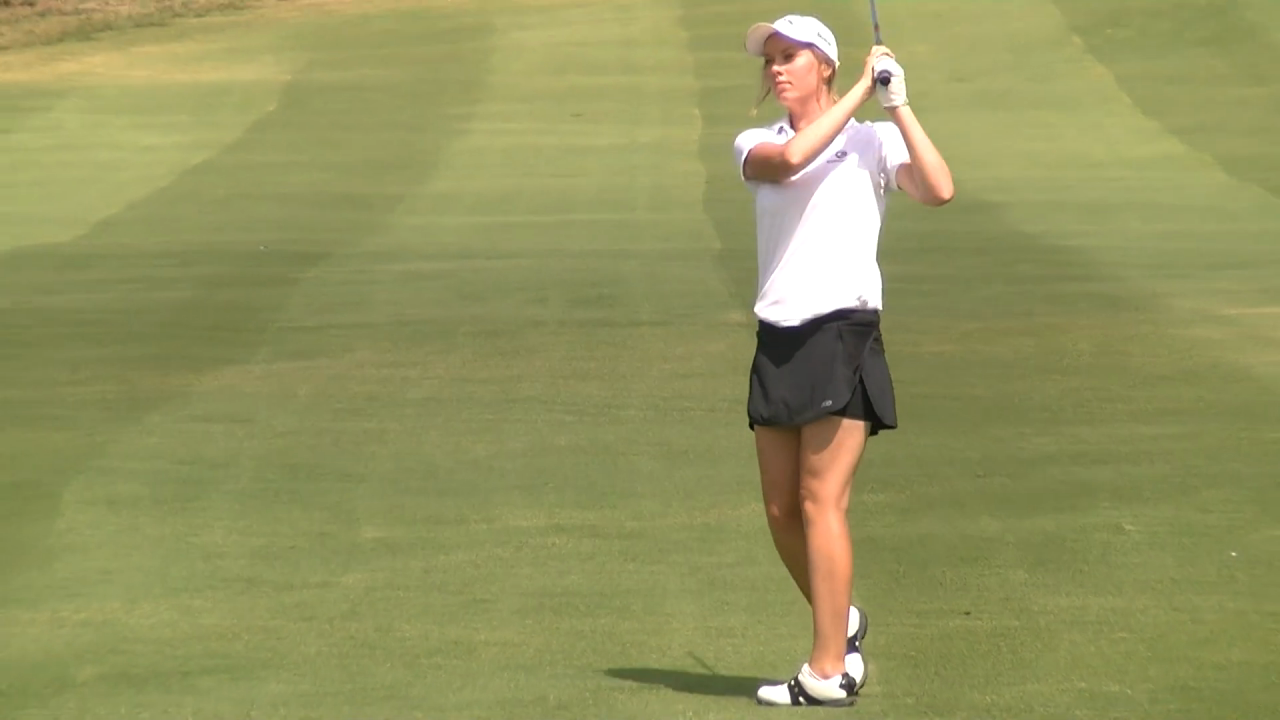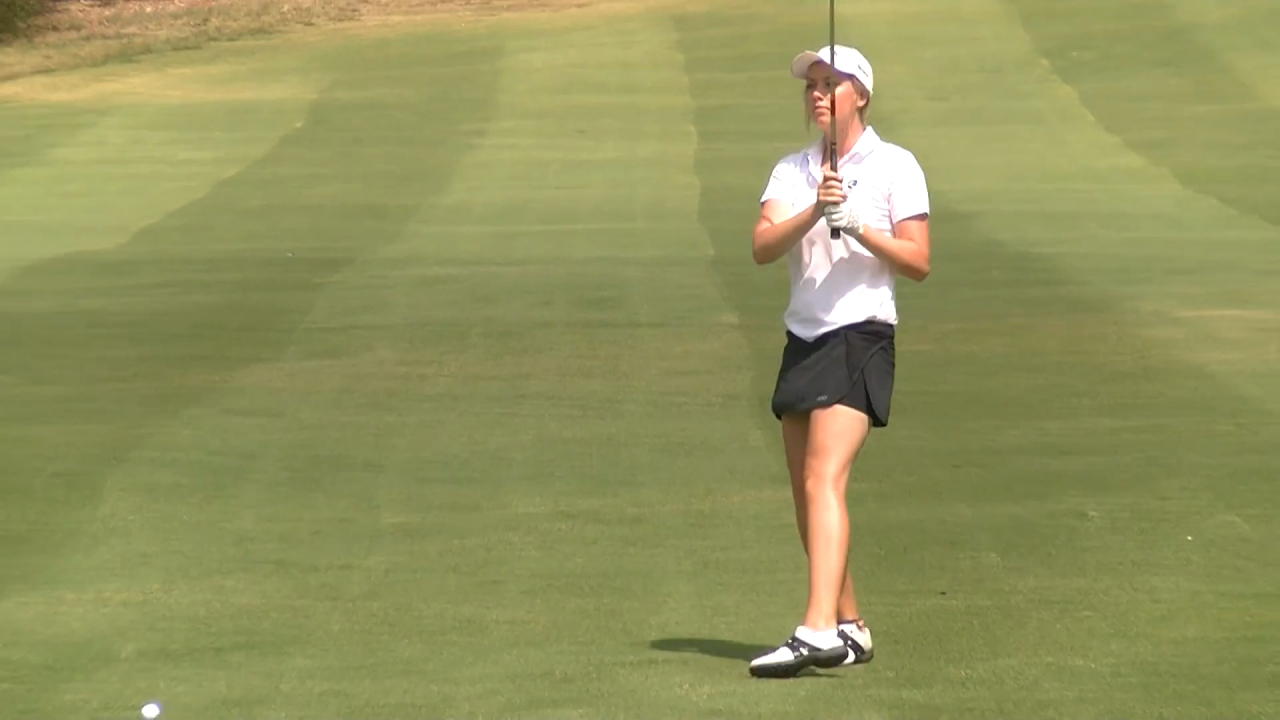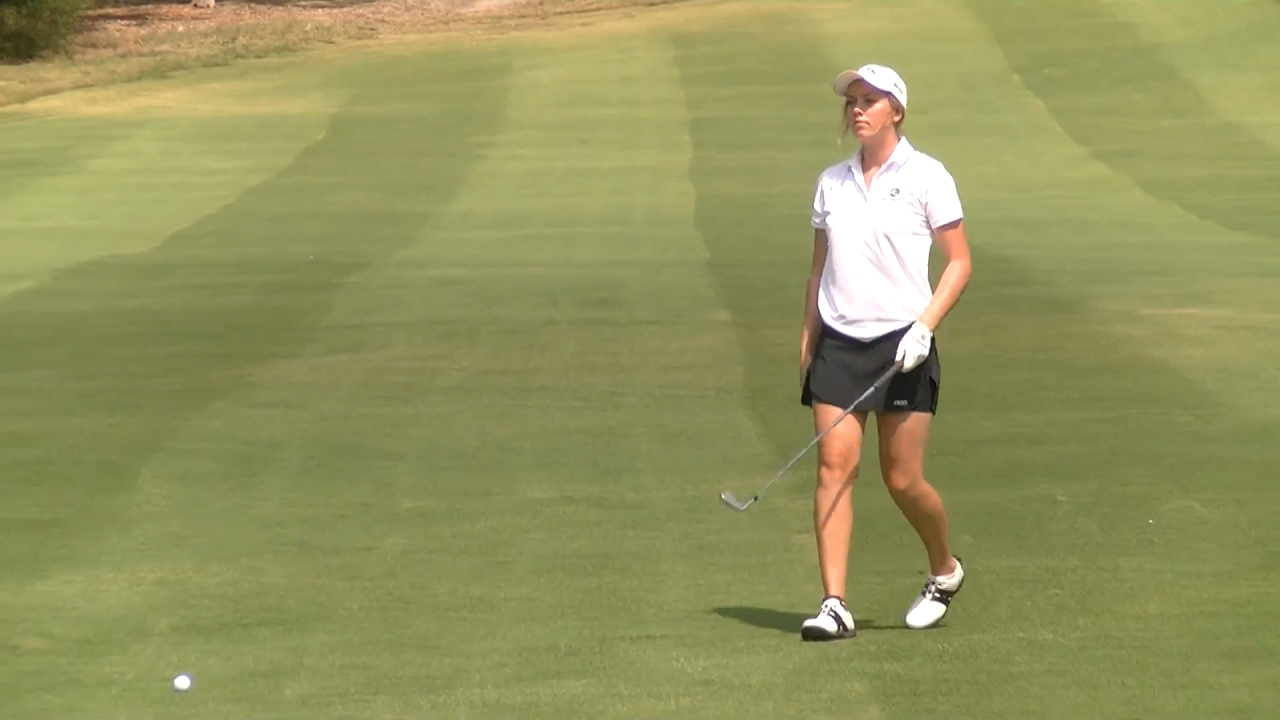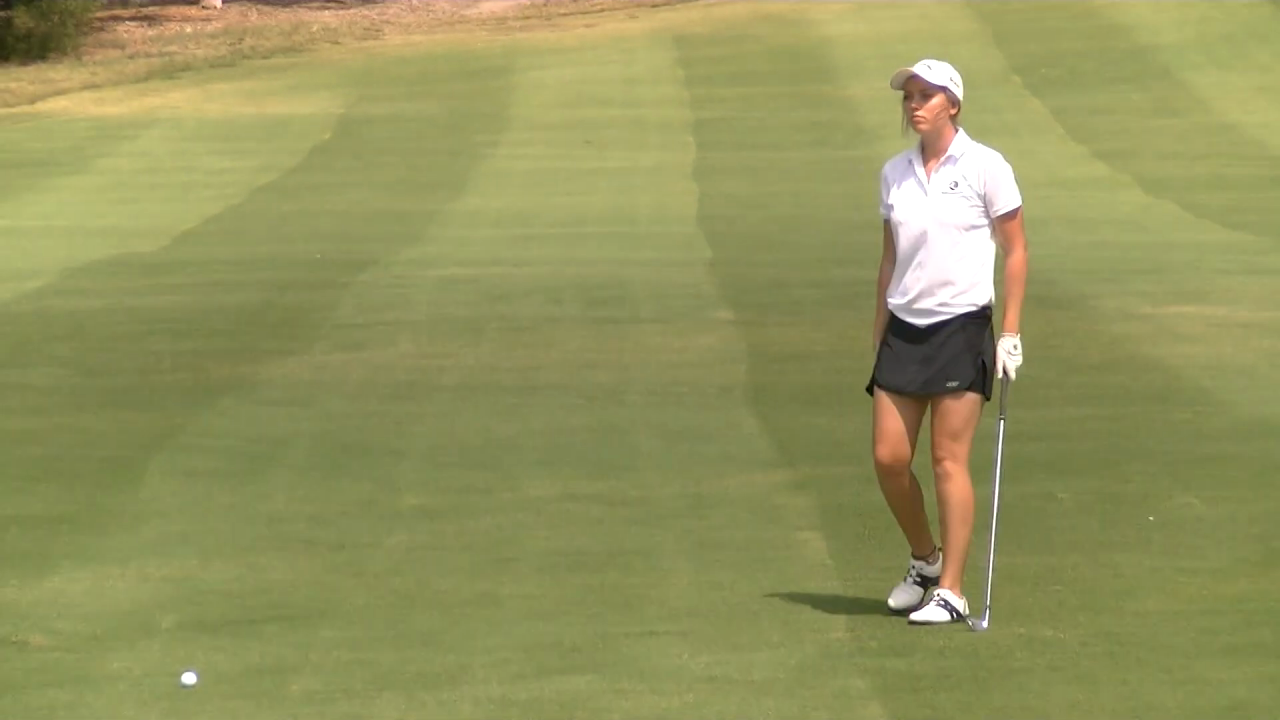
dt=0.5s
person 1, frame 1
left shoulder: (877, 139)
right shoulder: (754, 144)
left elbow: (940, 192)
right elbow: (789, 162)
left wrist: (897, 103)
right wrist: (855, 96)
left hip: (844, 336)
right hip: (776, 342)
left knee: (821, 504)
right knee: (780, 511)
left ankle: (828, 673)
right ankle: (839, 622)
person 1, frame 2
left shoulder: (895, 165)
right shoulder: (790, 169)
left elbow: (918, 262)
right elbow: (762, 246)
left wrist: (857, 224)
right wrist: (815, 210)
left hip: (858, 340)
right hip: (801, 343)
left knee: (822, 485)
right knee: (808, 493)
left ankle: (818, 631)
right ankle: (850, 626)
person 1, frame 3
left shoulder: (926, 175)
right shoulder: (831, 181)
left elbow: (958, 262)
left wrist: (925, 325)
right wrist: (806, 344)
left hip: (903, 346)
right hip: (839, 345)
left knee: (903, 481)
right knee: (832, 470)
left ankle: (944, 572)
right ankle: (834, 604)
person 1, frame 4
left shoulder: (987, 166)
right shoulder: (894, 171)
left elbow: (1015, 253)
left wrist: (1011, 333)
right wrist: (878, 331)
left hip: (962, 328)
right hip: (904, 331)
left knee: (948, 461)
right knee: (888, 458)
left ankle: (951, 592)
right ankle: (925, 560)
